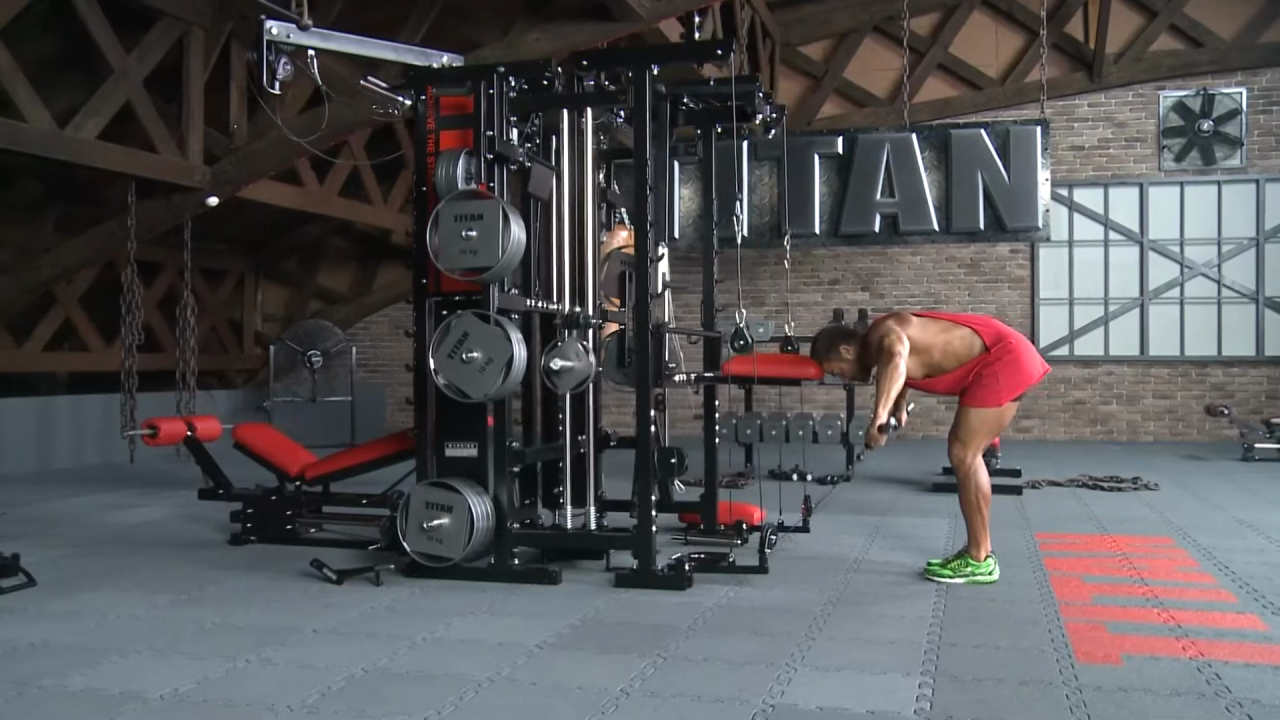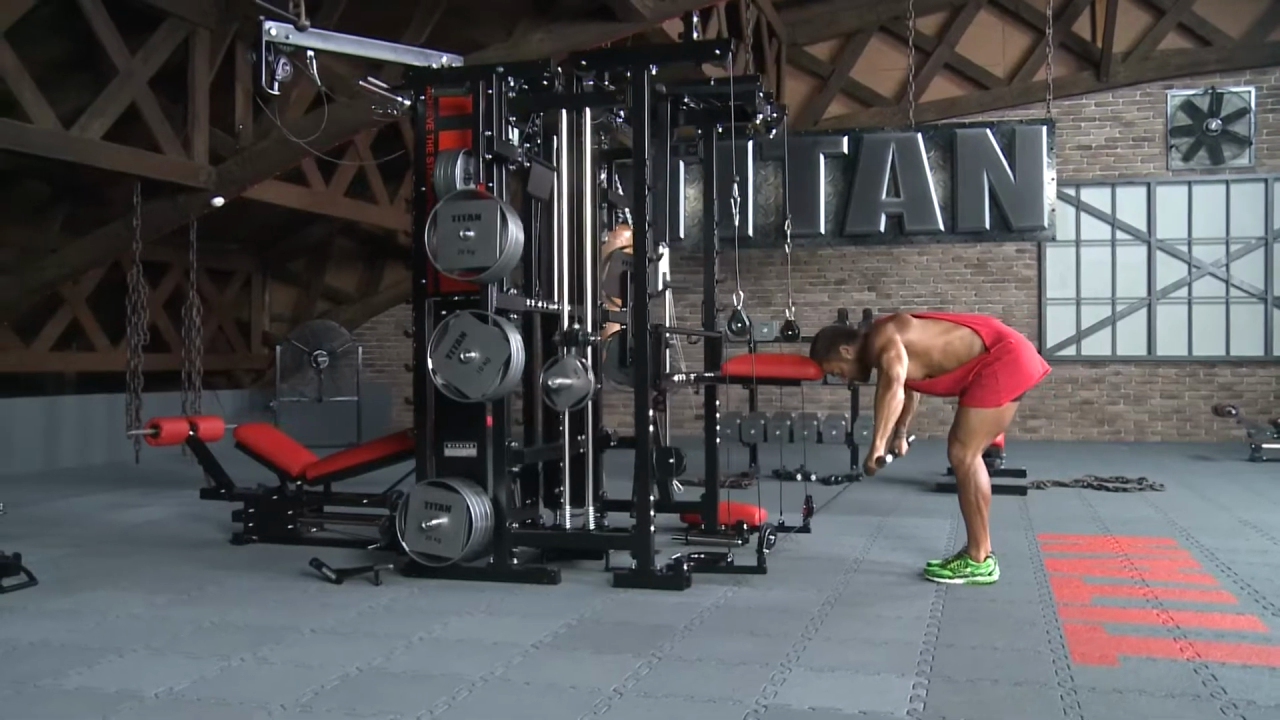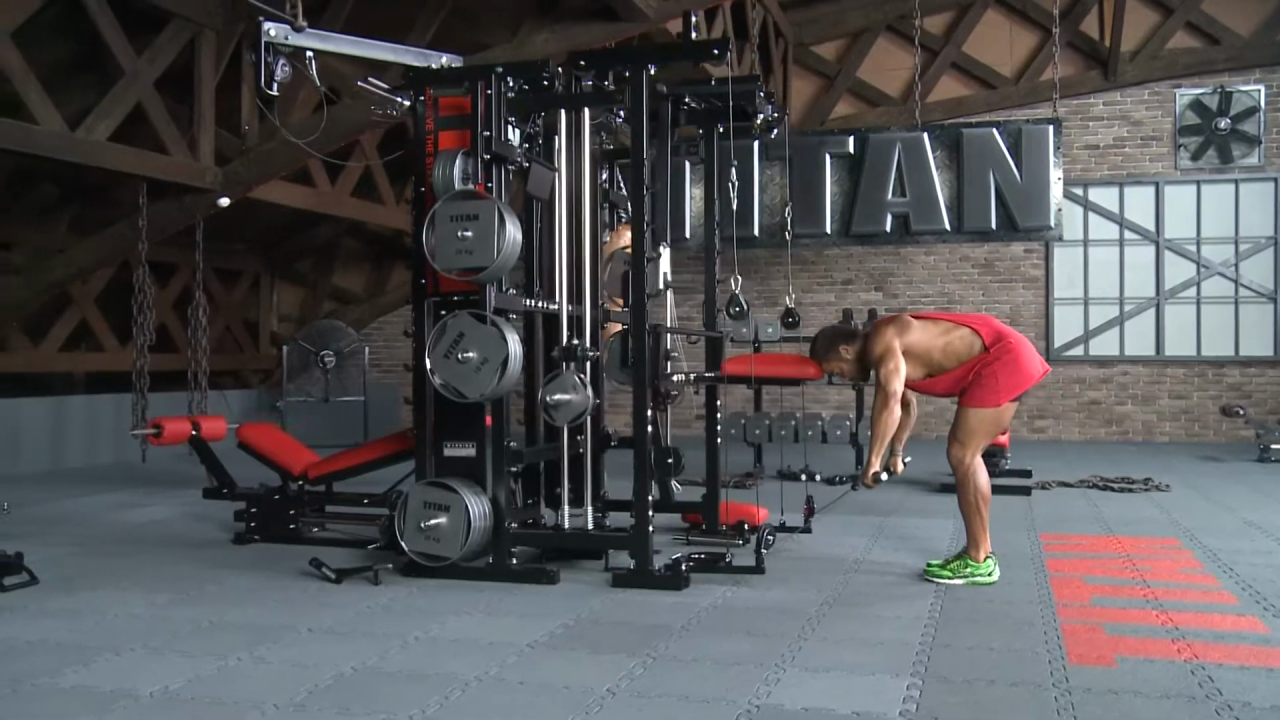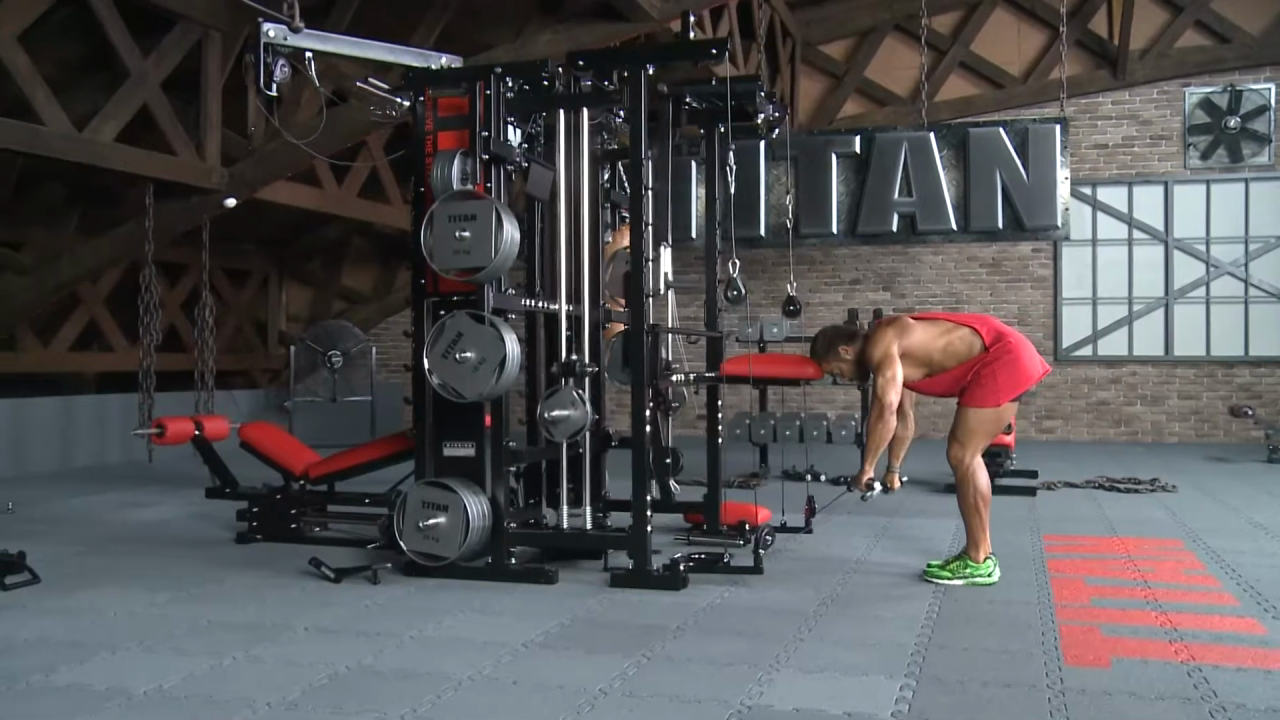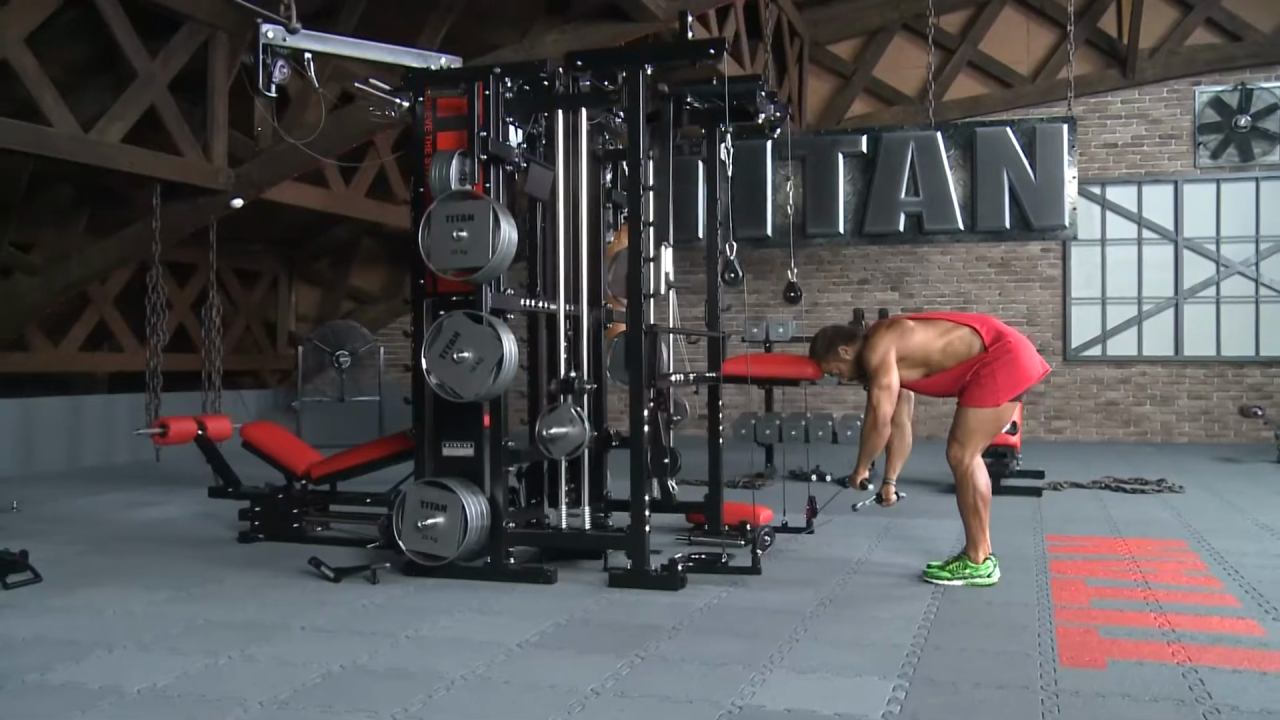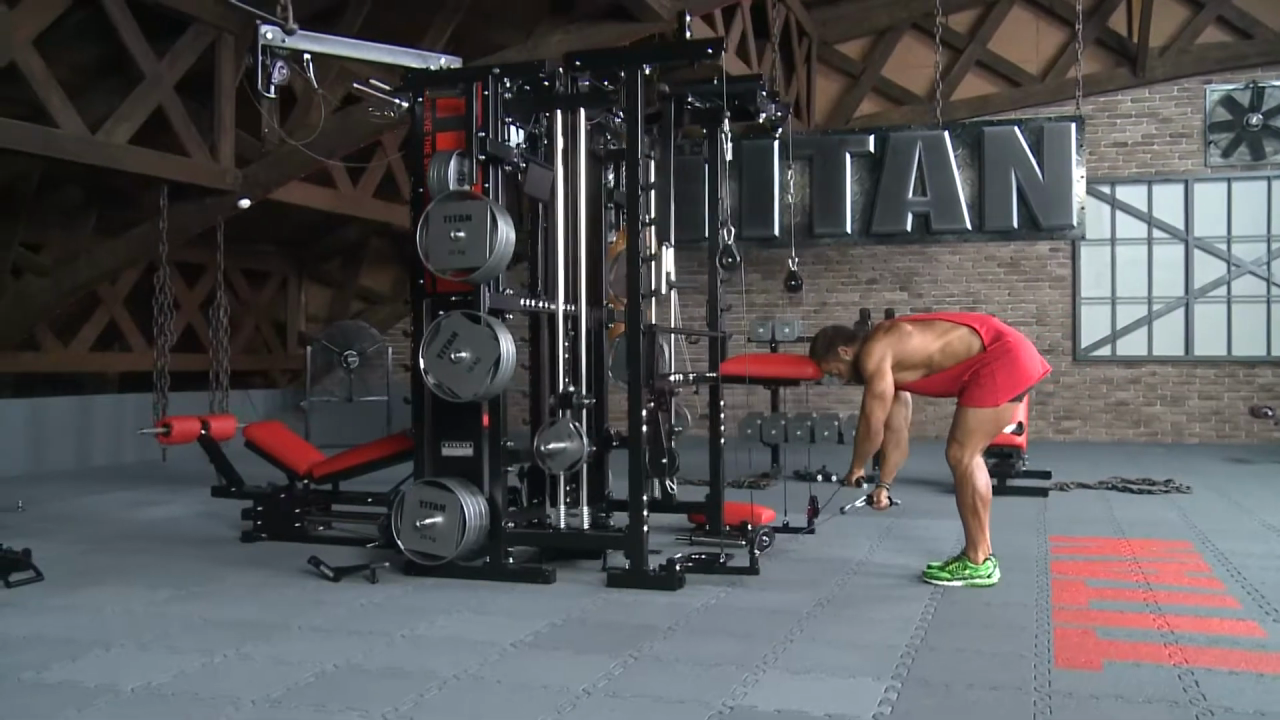
dt=0.2s
person 1, frame 1
left shoulder: (879, 336)
right shoulder: (881, 341)
left elbow: (896, 358)
right elbow: (905, 370)
left wrist: (878, 418)
right wrist: (899, 410)
left hip: (1003, 360)
right hip: (1005, 356)
left knee: (963, 456)
right knee: (966, 454)
left ankle: (979, 561)
right ankle: (980, 552)
person 1, frame 2
left shoulder: (880, 340)
right shoulder: (888, 344)
left elbow: (892, 386)
right elbow: (907, 390)
left wrist: (878, 446)
right wrist: (900, 436)
left hip: (1004, 360)
right hip: (1006, 356)
left knee: (963, 456)
right knee: (966, 454)
left ankle: (979, 562)
right ankle: (980, 552)
person 1, frame 3
left shoulder: (880, 343)
right shoulder: (890, 350)
left elbow: (889, 400)
right elbow: (905, 402)
left wrist: (873, 461)
right wrist: (896, 453)
left hip: (1002, 360)
right hip: (1005, 355)
left knee: (962, 456)
right knee: (966, 455)
left ankle: (979, 562)
right ankle: (980, 553)
person 1, frame 4
left shoulder: (879, 346)
right shoulder: (892, 357)
left elbow: (885, 409)
right elbow: (903, 415)
left wrist: (867, 468)
right wrist: (893, 468)
left hip: (1003, 360)
right hip: (1006, 356)
left knee: (962, 456)
right knee: (966, 455)
left ankle: (979, 563)
right ankle: (980, 554)
person 1, frame 5
left shoulder: (877, 348)
right shoulder: (891, 360)
left elbow: (879, 417)
right elbow: (899, 424)
left wrist: (861, 469)
right wrist: (889, 481)
left hip: (1002, 360)
right hip: (1006, 356)
left knee: (962, 456)
right knee: (967, 455)
left ankle: (978, 564)
right ankle: (980, 554)
person 1, frame 6
left shoulder: (874, 352)
right shoulder: (889, 362)
left elbow: (873, 423)
right elbow: (895, 431)
left wrist: (856, 469)
right wrist: (884, 485)
left hip: (1002, 359)
right hip: (1007, 355)
left knee: (961, 456)
right knee: (967, 455)
left ankle: (979, 564)
right ankle: (981, 555)
